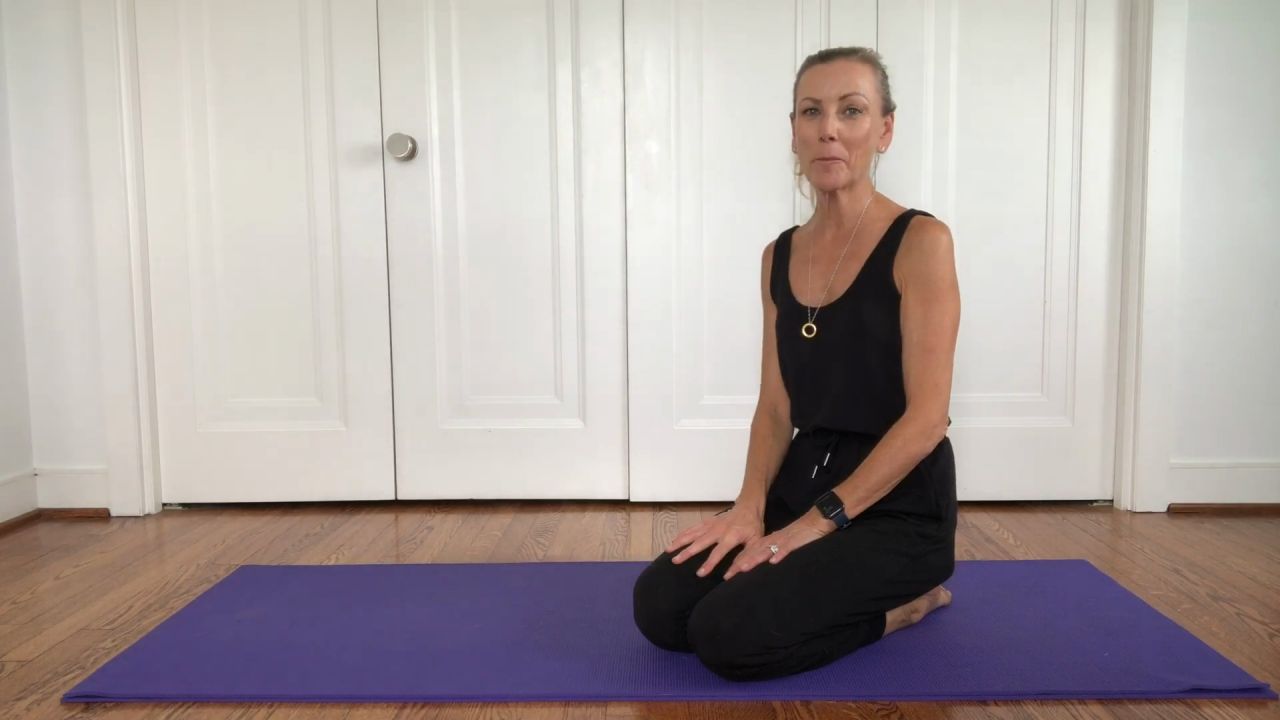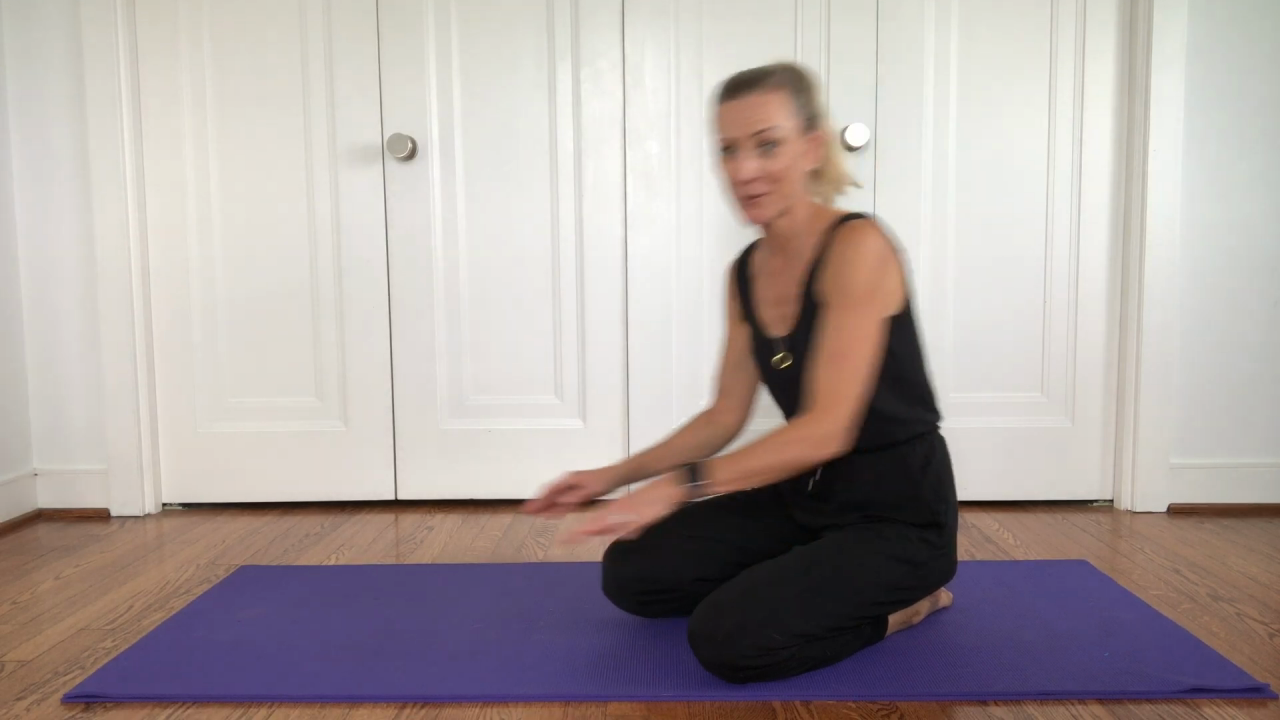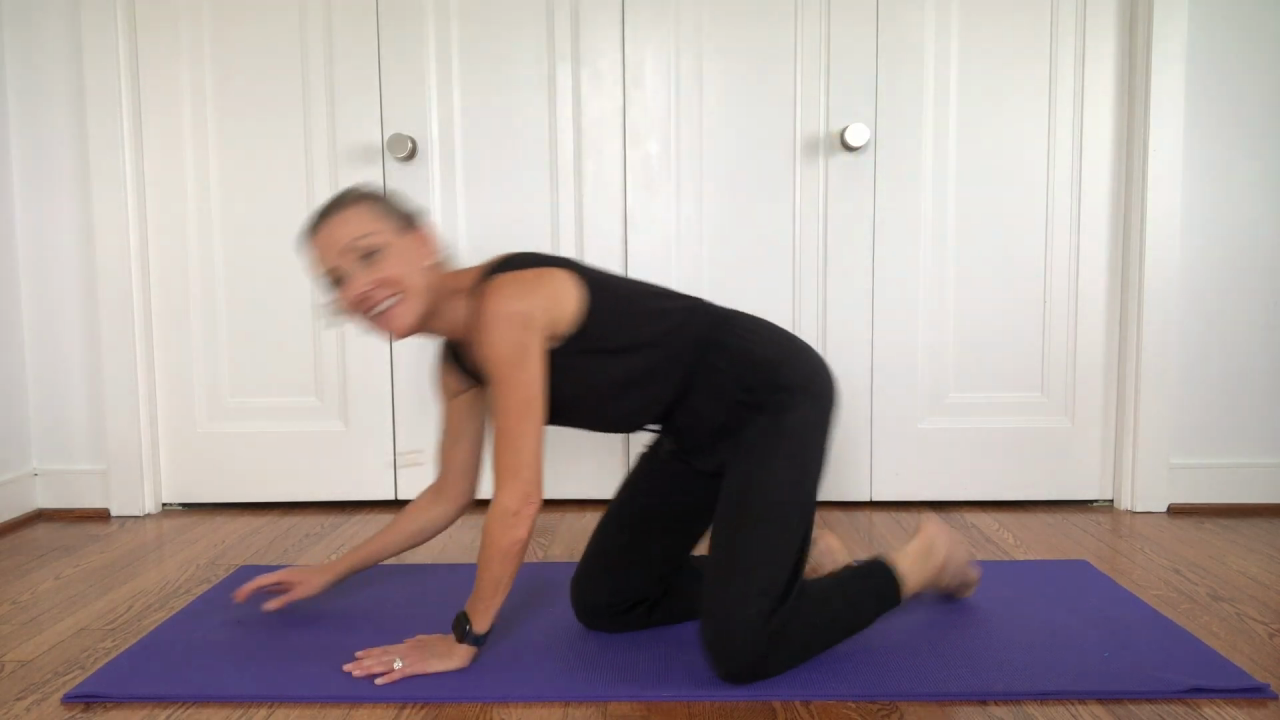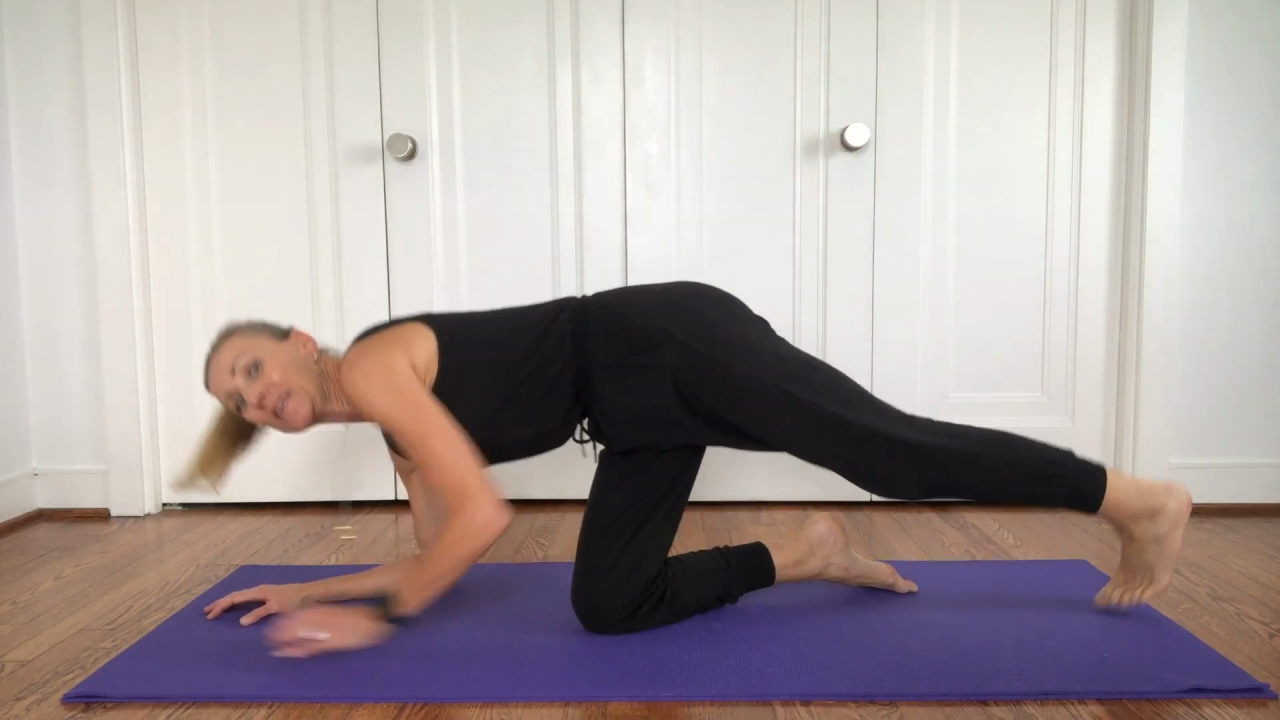
dt=0.5s
person 1, frame 1
left shoulder: (920, 242)
right shoulder: (779, 256)
left elbow: (925, 419)
right elbow: (776, 405)
left wrist: (820, 522)
right wrist: (750, 506)
left hip: (895, 506)
right hip: (802, 484)
left knee: (726, 635)
right knee: (660, 609)
left ankle: (900, 602)
right ankle: (841, 589)
person 1, frame 2
left shoulder: (858, 247)
right shoulder: (745, 273)
left elbow: (827, 429)
right elbow: (723, 418)
left wrist: (678, 488)
right wrist: (614, 477)
left hip: (896, 512)
right hip: (807, 496)
left knee: (726, 640)
right knee: (631, 575)
left ankle: (901, 600)
right ankle: (829, 586)
person 1, frame 3
left shoulder: (504, 308)
right shoulder: (459, 356)
left elbow: (518, 502)
right elbow: (444, 499)
left wrist: (466, 639)
right wrist: (330, 573)
left hip: (772, 394)
right hip: (697, 416)
left knee: (743, 647)
right knee: (603, 602)
left ankle: (912, 567)
right ankle: (796, 557)
person 1, frame 4
left shoulder: (369, 364)
right shoulder: (401, 421)
left elbow: (482, 515)
right elbow: (439, 559)
left wrist: (378, 617)
right wrist: (307, 594)
left hip: (670, 344)
right hip: (647, 405)
left knee: (905, 455)
right knee: (609, 607)
left ankle: (1139, 501)
right ankle: (801, 556)
